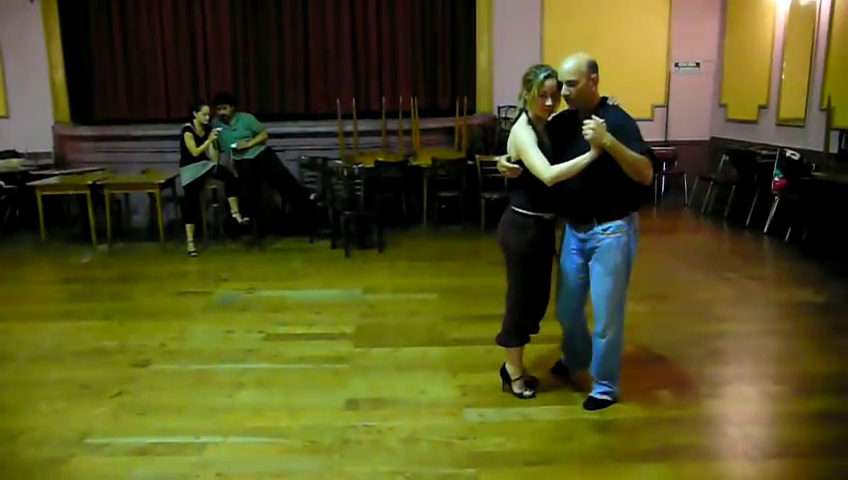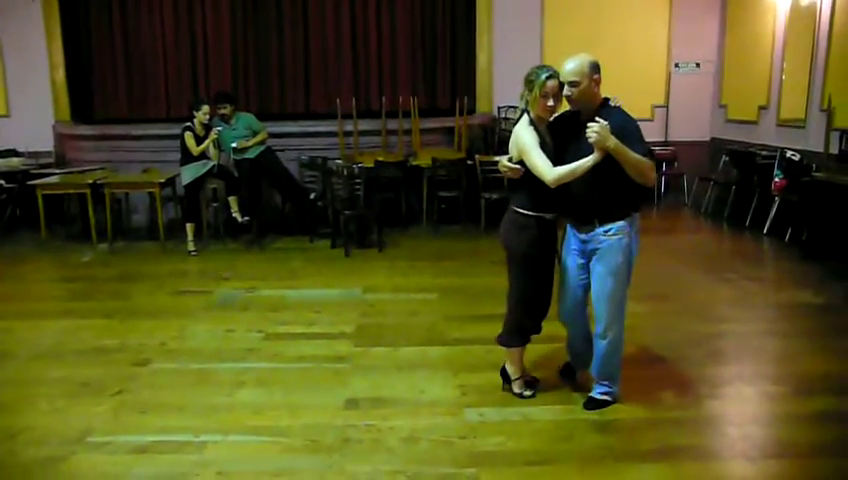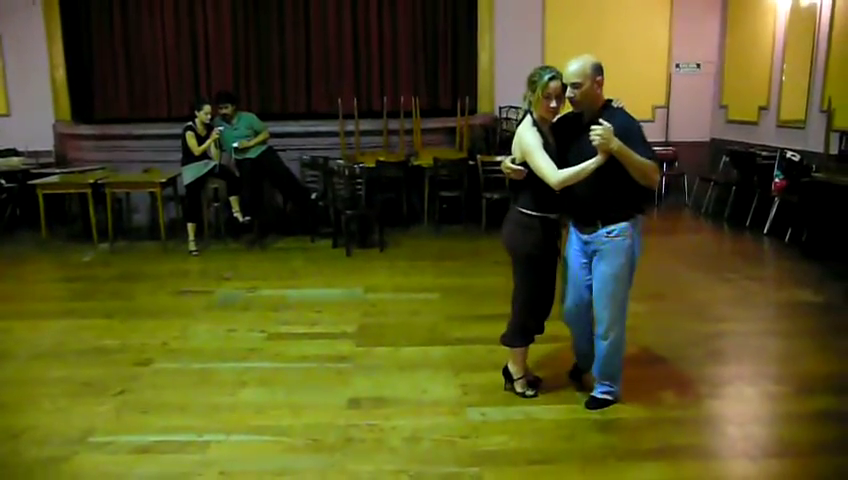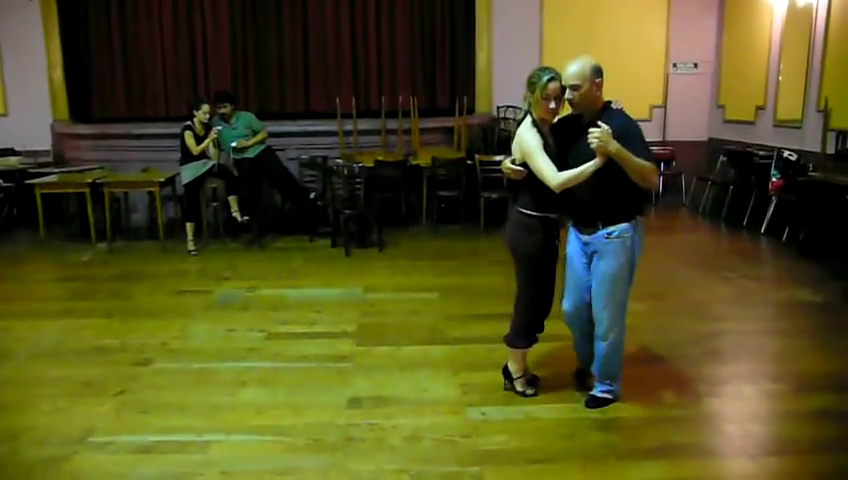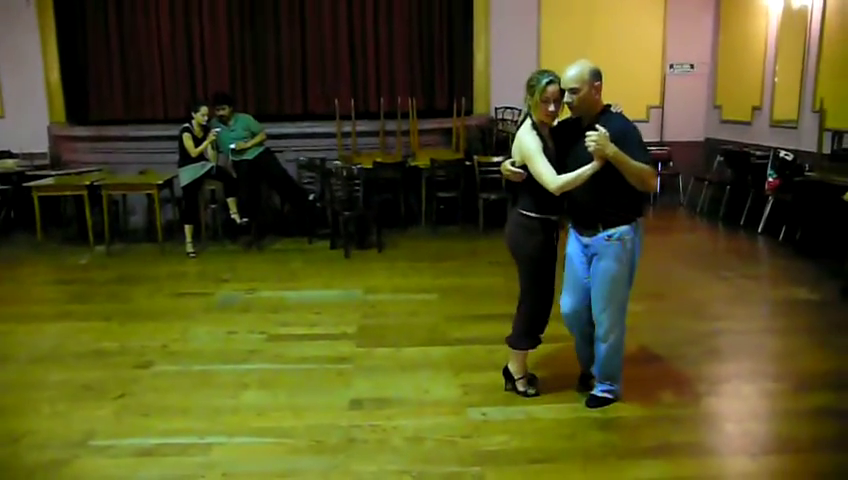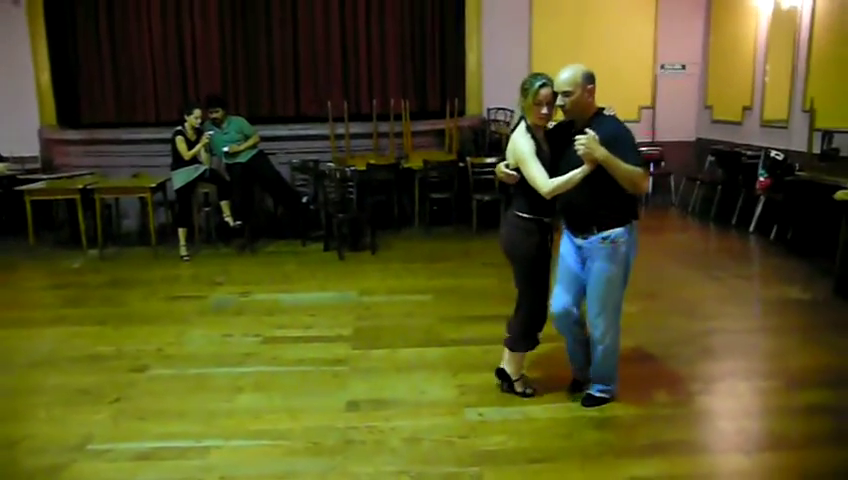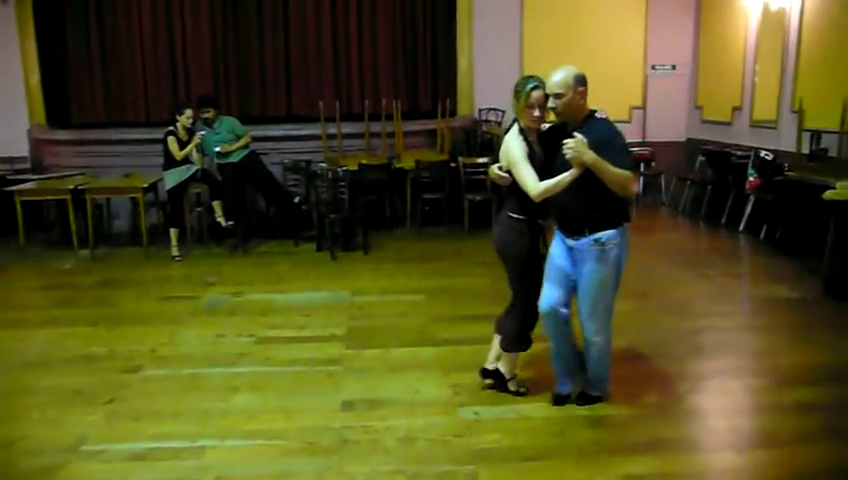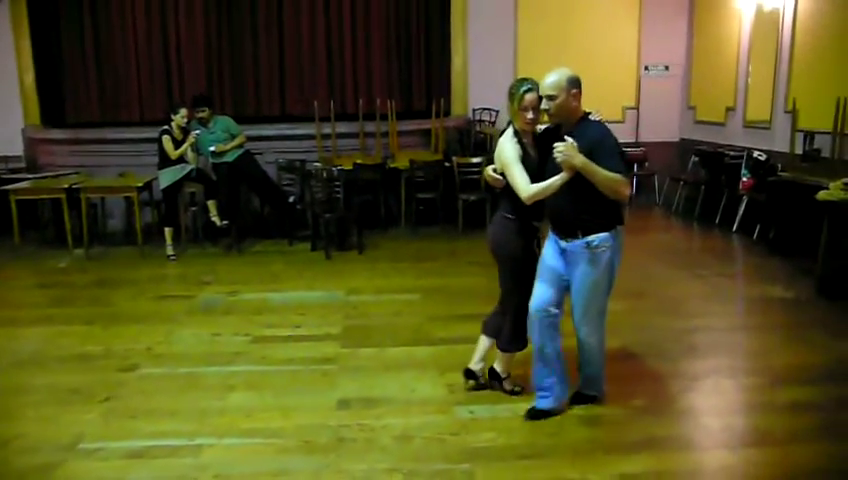
dt=0.1s
person 1, frame 1
left shoulder: (617, 121)
right shoulder: (561, 123)
left elbow: (645, 175)
left wrist: (608, 142)
right wrist: (508, 163)
left hip: (611, 230)
right hip: (574, 229)
left knee: (607, 314)
right knee: (567, 308)
left ankle: (606, 386)
right ankle: (574, 362)
person 1, frame 2
left shoulder: (619, 121)
right shoulder: (563, 123)
left elbow: (649, 177)
left wrist: (611, 144)
right wrist: (510, 164)
left hip: (612, 232)
right hip: (576, 230)
left knee: (606, 315)
right knee: (570, 307)
left ankle: (605, 386)
right ankle: (579, 359)
person 1, frame 3
left shoulder: (622, 123)
right shoulder: (565, 125)
left elbow: (652, 178)
left wrist: (615, 147)
right wrist: (513, 165)
left hip: (615, 233)
right hip: (578, 231)
left knee: (608, 316)
right knee: (573, 308)
left ankle: (607, 386)
right ankle: (585, 360)
person 1, frame 4
left shoulder: (622, 125)
right shoulder: (566, 126)
left elbow: (651, 180)
left wrist: (613, 149)
right wrist: (513, 165)
left hip: (615, 234)
right hip: (579, 231)
left knee: (607, 316)
right knee: (573, 309)
left ankle: (607, 385)
right ankle: (588, 361)
person 1, frame 5
left shoulder: (621, 128)
right shoulder: (565, 130)
left elbow: (649, 183)
left wrist: (611, 152)
right wrist: (513, 167)
left hip: (615, 236)
right hip: (579, 234)
left knee: (607, 317)
right knee: (571, 309)
left ankle: (607, 385)
right ankle: (589, 364)
person 1, frame 6
left shoulder: (614, 131)
right shoulder: (559, 132)
left elbow: (639, 185)
left wrist: (602, 155)
right wrist: (508, 169)
left hip: (609, 237)
right hip: (573, 235)
left knee: (602, 318)
right knee: (562, 308)
left ankle: (603, 385)
right ankle: (585, 367)
person 1, frame 7
left shoulder: (605, 134)
right shoulder: (553, 134)
left elbow: (630, 188)
left wrist: (590, 159)
left hip: (602, 239)
right hip: (565, 237)
left knee: (594, 320)
right knee: (550, 307)
left ankle: (596, 385)
right ankle: (569, 378)
person 1, frame 8
left shoulder: (597, 136)
right shoulder: (547, 135)
left elbow: (622, 190)
left wrist: (579, 162)
left hip: (594, 241)
right hip: (557, 239)
left knee: (586, 322)
right knee: (541, 310)
left ankle: (591, 387)
right ankle: (551, 394)
person 2, frame 1
left shoulder: (548, 126)
right shoulder: (523, 132)
right elbow: (548, 175)
right wrist: (593, 152)
left hip: (541, 224)
right hip: (522, 225)
left knee: (537, 298)
right knee: (522, 299)
left ankle: (513, 366)
right ankle: (513, 374)
person 2, frame 2
left shoulder: (549, 126)
right shoulder: (525, 133)
right elbow: (552, 177)
right wrist: (596, 155)
left hip: (542, 225)
right hip: (523, 226)
left knee: (539, 298)
right knee: (523, 299)
left ankle: (516, 368)
right ankle: (513, 373)
person 2, frame 3
left shoulder: (553, 127)
right shoulder: (528, 134)
right elbow: (556, 179)
right wrist: (600, 158)
left hip: (545, 225)
right hip: (527, 226)
left knee: (541, 298)
right knee: (527, 299)
left ankle: (518, 367)
right ankle: (515, 373)
person 2, frame 4
left shoulder: (552, 128)
right shoulder: (528, 135)
right elbow: (555, 181)
right wrist: (599, 160)
left hip: (543, 225)
right hip: (528, 226)
left knee: (540, 298)
right knee: (532, 298)
left ankle: (517, 367)
right ankle: (515, 372)
person 2, frame 5
left shoulder: (552, 131)
right shoulder: (528, 137)
right elbow: (554, 184)
right wrist: (597, 163)
left hip: (542, 226)
right hip: (529, 227)
left knee: (539, 299)
right knee: (534, 300)
left ankle: (516, 368)
right ankle: (516, 373)
person 2, frame 6
left shoulder: (546, 133)
right shoulder: (522, 140)
right elbow: (546, 188)
right wrist: (588, 166)
left hip: (534, 227)
right hip: (524, 230)
left knee: (532, 299)
right knee: (533, 301)
left ankle: (508, 365)
right ankle: (512, 373)
person 2, frame 7
left shoulder: (540, 135)
right shoulder: (515, 142)
right elbow: (536, 191)
right wrist: (577, 170)
left hip: (527, 229)
right hip: (517, 230)
left knee: (522, 301)
right knee: (526, 302)
left ankle: (493, 365)
right ankle: (506, 373)
person 2, frame 8
left shoulder: (537, 137)
right shoulder: (509, 145)
right elbow: (528, 193)
right wrist: (566, 174)
left hip: (519, 229)
right hip: (512, 231)
left knee: (512, 302)
right knee: (519, 304)
left ankle: (477, 366)
right ankle: (501, 372)
person 3, frame 1
left shoulder: (207, 128)
right shoulder: (187, 130)
left elbow: (212, 154)
right elbow: (195, 152)
right wrist: (209, 140)
left hip: (205, 163)
right hip: (190, 168)
left knee: (230, 177)
right knee: (192, 204)
left ankle: (235, 213)
right ankle: (190, 242)
person 3, frame 2
left shoulder: (208, 128)
right shoulder: (188, 129)
left elbow: (212, 154)
right elbow: (195, 152)
right wrist: (210, 140)
left hip: (205, 163)
right hip: (190, 167)
left knee: (230, 177)
right knee: (192, 203)
left ankle: (235, 212)
right ankle: (190, 241)
person 3, frame 3
left shoulder: (209, 127)
right shoulder: (189, 129)
left elbow: (213, 154)
right elbow: (196, 151)
right wrist: (211, 139)
left hip: (206, 162)
right hip: (191, 167)
left knee: (232, 177)
right knee: (193, 203)
left ankle: (236, 212)
right ankle: (191, 241)
person 3, frame 4
left shoulder: (207, 127)
right shoulder: (188, 128)
left elbow: (211, 152)
right elbow: (195, 151)
right wrist: (209, 139)
left hip: (205, 162)
right hip: (190, 167)
left knee: (231, 176)
right knee: (192, 202)
left ankle: (235, 212)
right ankle: (190, 240)
person 3, frame 5
left shoulder: (206, 129)
right shoulder: (186, 130)
left elbow: (210, 154)
right elbow: (193, 153)
right wrist: (208, 141)
left hip: (203, 164)
right hip: (188, 169)
left knee: (229, 178)
right knee: (190, 204)
left ankle: (234, 214)
right ankle: (189, 242)
person 3, frame 6
left shoulder: (199, 132)
right shoulder: (179, 133)
left elbow: (203, 158)
right elbow: (186, 156)
right wrist: (201, 144)
left hip: (196, 167)
right hip: (181, 171)
left knee: (223, 181)
right knee: (184, 207)
left ankle: (227, 216)
right ankle: (182, 246)
person 3, frame 7
left shoulder: (190, 132)
right shoulder: (170, 134)
left elbow: (195, 158)
right elbow: (178, 156)
right wrist: (193, 144)
left hip: (188, 167)
right hip: (173, 172)
left knee: (215, 181)
right knee: (176, 207)
left ankle: (219, 217)
right ankle: (174, 246)
person 3, frame 8
left shoulder: (185, 130)
right shoulder: (165, 132)
left elbow: (190, 157)
right elbow: (173, 155)
right wrist: (188, 143)
left hip: (183, 166)
right hip: (168, 171)
left knee: (209, 181)
right knee: (171, 207)
left ankle: (214, 216)
right ankle: (169, 245)
person 4, frame 1
left shoulder: (246, 118)
right shoulder: (215, 124)
left elbow: (264, 134)
left wrist: (249, 144)
left hip: (261, 153)
right hip: (242, 162)
left knee: (285, 180)
right knee: (250, 196)
left ankle: (308, 207)
right ankle: (259, 228)
person 4, frame 2
left shoulder: (246, 118)
right shoulder: (216, 124)
left elbow: (264, 133)
left wrist: (249, 143)
left hip: (261, 153)
right hip: (243, 161)
left knee: (284, 179)
right knee: (250, 195)
left ankle: (308, 207)
right ankle: (259, 227)
person 4, frame 3
left shoulder: (248, 117)
right shoulder: (217, 123)
left elbow: (266, 133)
left wrist: (250, 143)
left hip: (262, 152)
right hip: (244, 161)
left knee: (286, 179)
right knee: (251, 195)
left ankle: (309, 206)
right ankle: (260, 227)
person 4, frame 4
left shoulder: (246, 117)
right shoulder: (216, 123)
left elbow: (264, 133)
left wrist: (249, 142)
left hip: (261, 152)
right hip: (242, 160)
left knee: (284, 179)
right knee: (250, 195)
left ankle: (308, 206)
right ankle: (258, 227)
person 4, frame 5
left shoulder: (244, 119)
right shoulder: (214, 125)
left elbow: (263, 134)
left wrist: (247, 144)
left hip: (259, 154)
right hip: (241, 162)
left knee: (283, 180)
right knee: (248, 196)
left ankle: (306, 207)
right ankle: (257, 228)
person 4, frame 6
left shoulder: (238, 121)
right shoulder: (207, 128)
left elbow: (256, 137)
left wrist: (240, 147)
left hip: (253, 156)
right hip: (234, 165)
left knee: (276, 182)
right knee: (241, 199)
left ankle: (301, 209)
right ankle: (250, 231)
person 4, frame 7
left shoulder: (229, 121)
right shoulder: (199, 128)
left elbow: (248, 137)
left wrist: (232, 147)
left hip: (244, 156)
right hip: (226, 165)
left knee: (268, 182)
right knee: (233, 199)
left ankle: (291, 208)
right ankle: (241, 231)
person 4, frame 8
left shoulder: (224, 121)
right shoulder: (193, 127)
left elbow: (242, 137)
left wrist: (227, 147)
left hip: (239, 156)
right hip: (220, 164)
left knee: (262, 181)
right knee: (228, 198)
left ankle: (286, 207)
right ankle: (235, 231)
